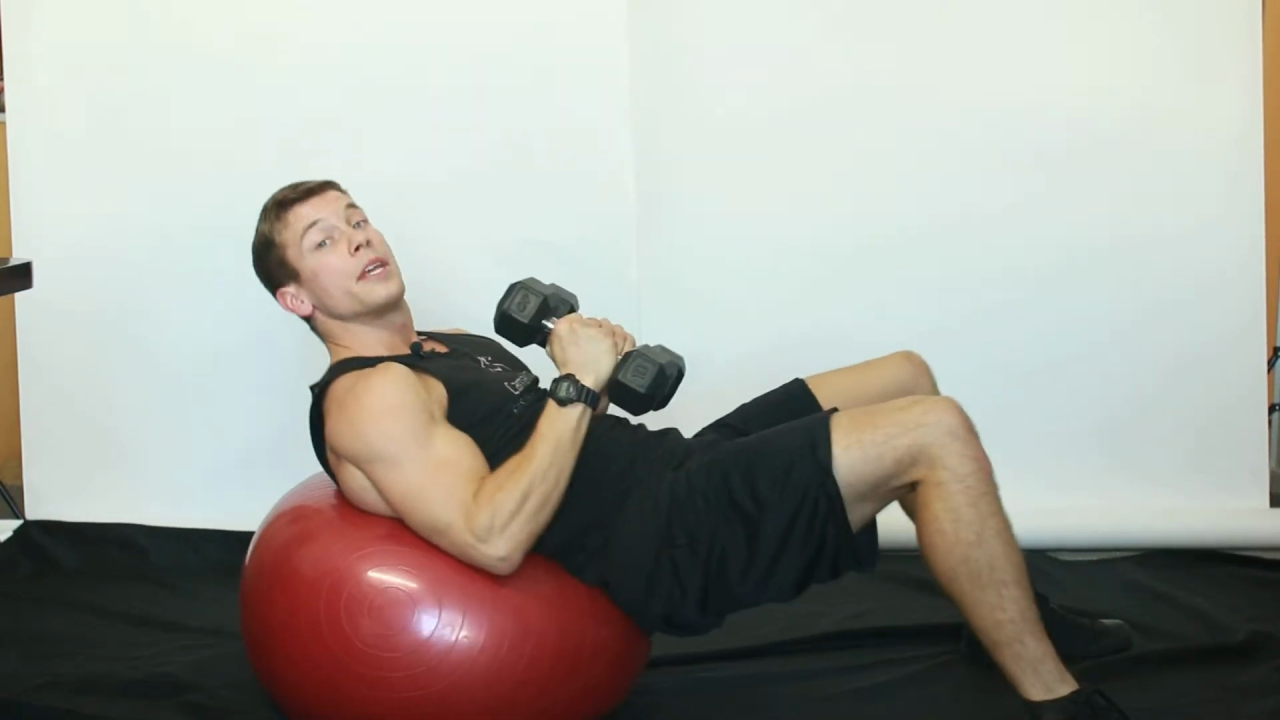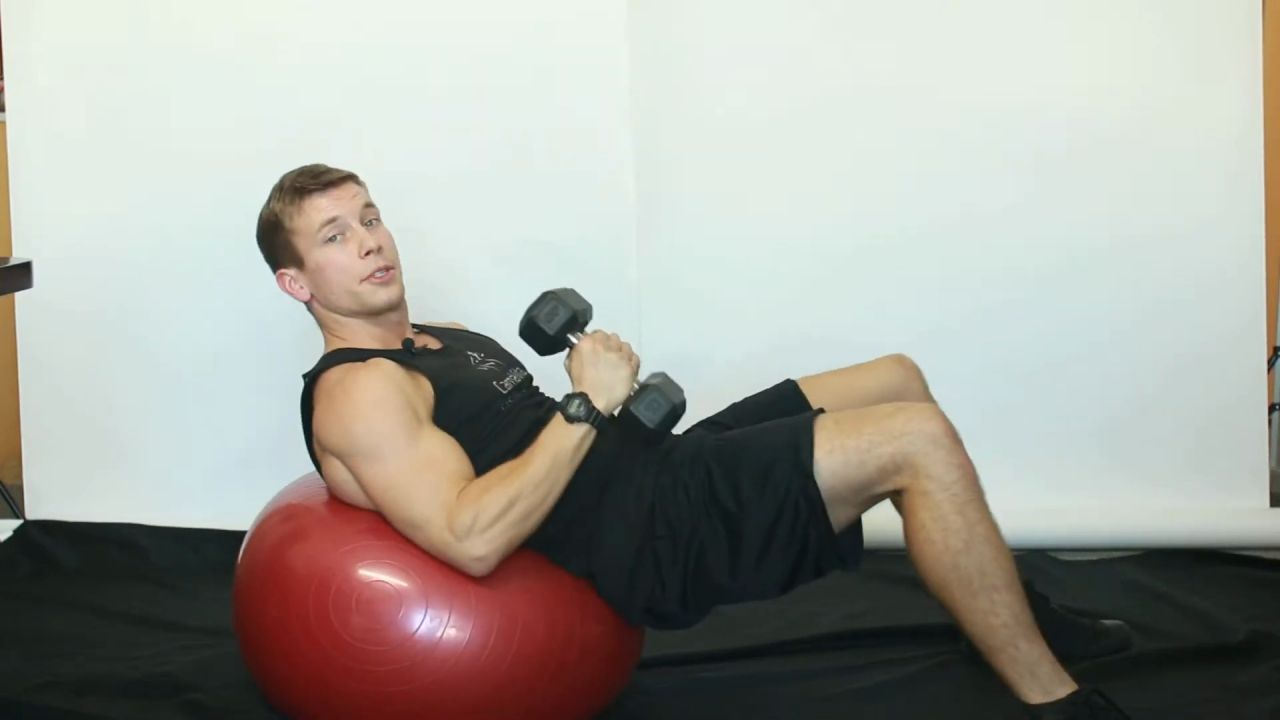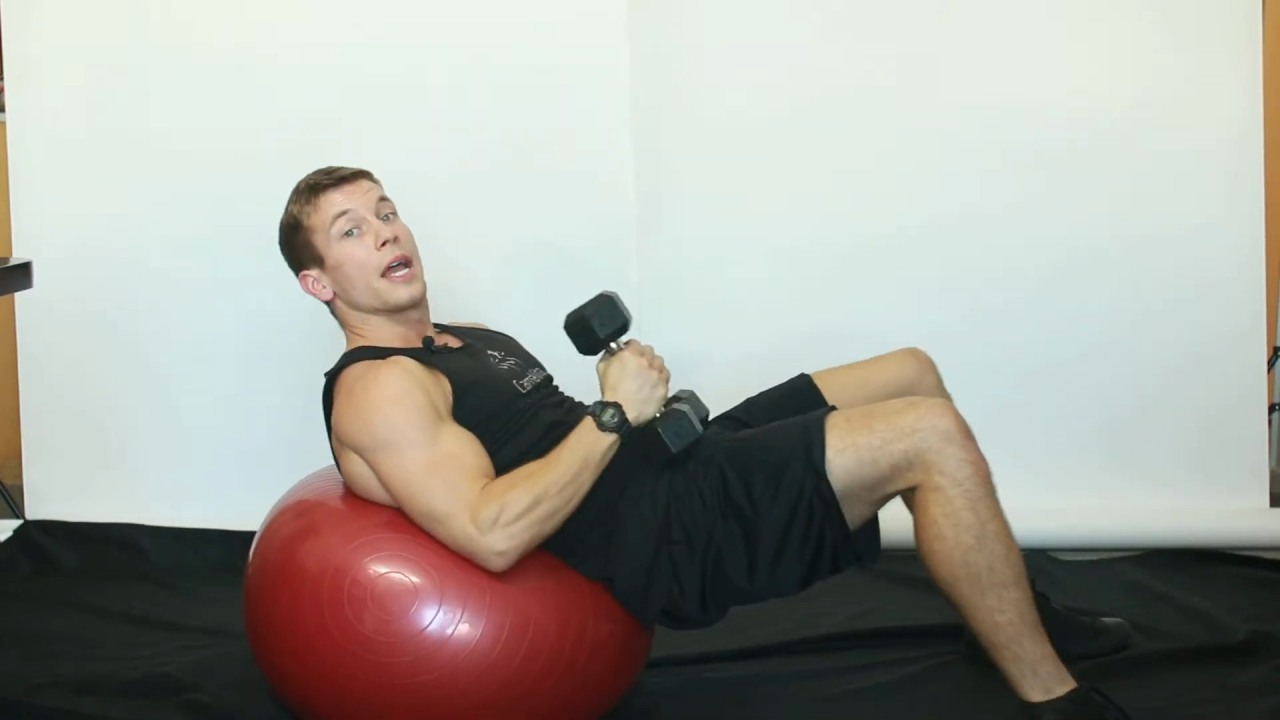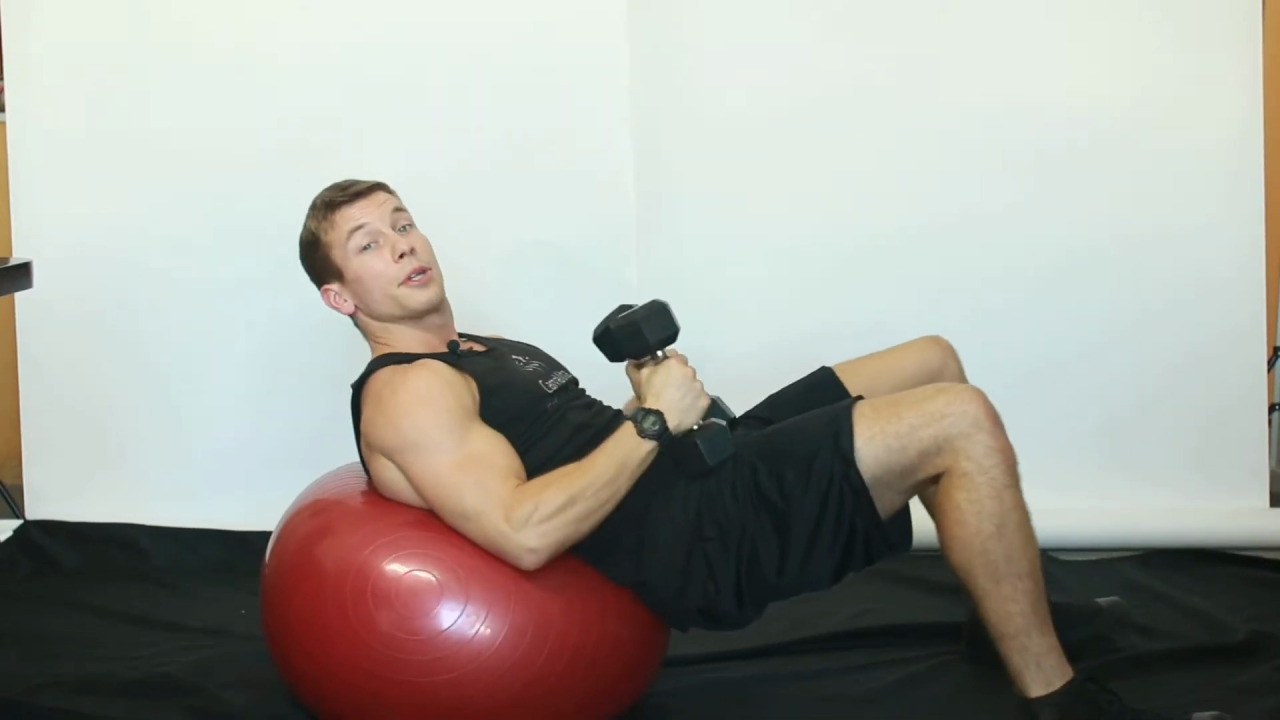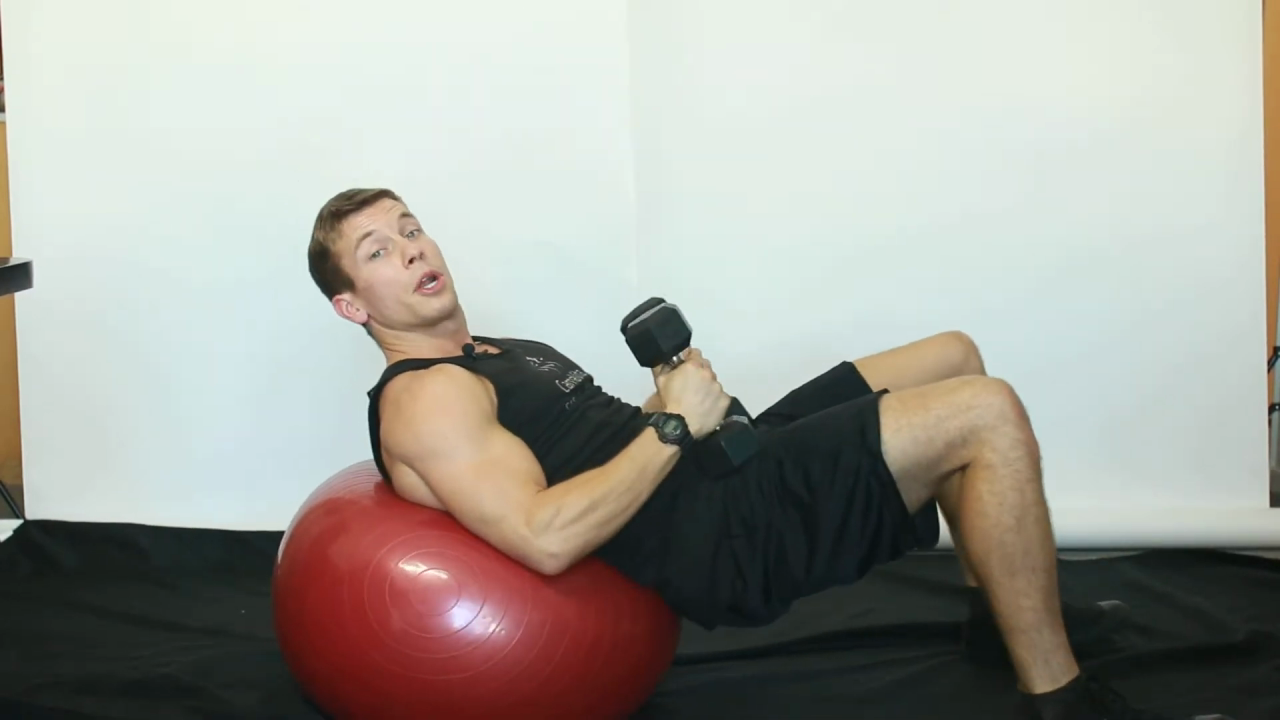
dt=0.3s
person 1, frame 1
left shoulder: (436, 350)
right shoulder: (369, 400)
right elbow: (494, 539)
left wrist: (596, 370)
right wrist: (576, 386)
left hip: (675, 472)
right hip: (672, 540)
left knee: (903, 377)
right knee: (935, 431)
left ankle: (1012, 613)
person 1, frame 2
left shoulder: (430, 344)
right shoulder: (356, 394)
right elbow: (474, 540)
left wrist: (598, 386)
right wrist: (585, 404)
left hip: (664, 473)
right hip: (653, 535)
left knee: (896, 380)
right knee: (919, 444)
left ankle: (1010, 608)
person 1, frame 3
left shoulder: (461, 342)
right shoulder: (377, 390)
right elbow: (494, 533)
left wrist: (626, 391)
right wrist: (614, 415)
left hip: (677, 476)
right hip: (667, 534)
left knee: (910, 374)
right knee: (932, 434)
left ankle: (1013, 608)
person 1, frame 4
left shoulder: (478, 354)
right shoulder: (407, 394)
right elbow: (528, 532)
left wrist: (648, 399)
right wrist: (653, 422)
left hip: (702, 476)
right hip: (699, 535)
left knee: (931, 360)
right knee: (962, 422)
left ankle: (1015, 606)
person 1, frame 5
left shoulder: (490, 357)
right shoulder: (424, 398)
right elbow: (548, 537)
left wrist: (664, 399)
right wrist: (672, 426)
left hip: (721, 474)
right hip: (721, 532)
left knee: (953, 355)
right knee: (989, 412)
left ankle: (1005, 609)
